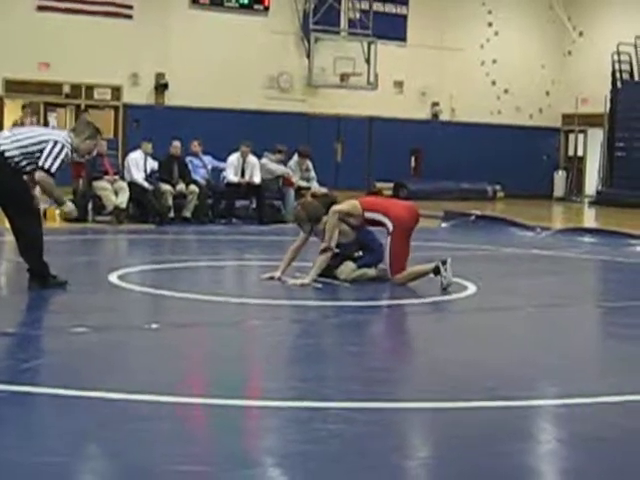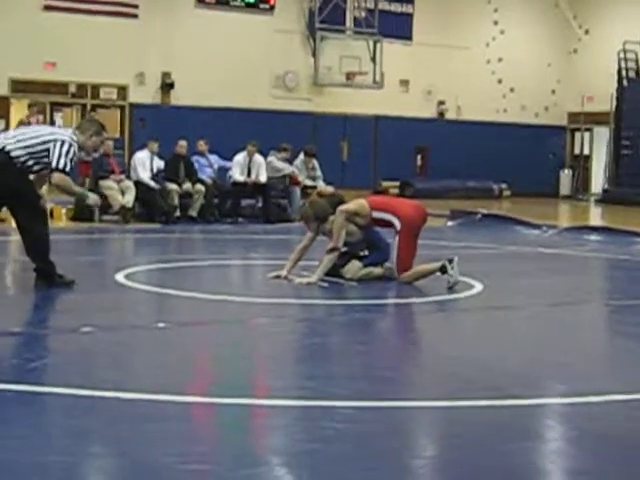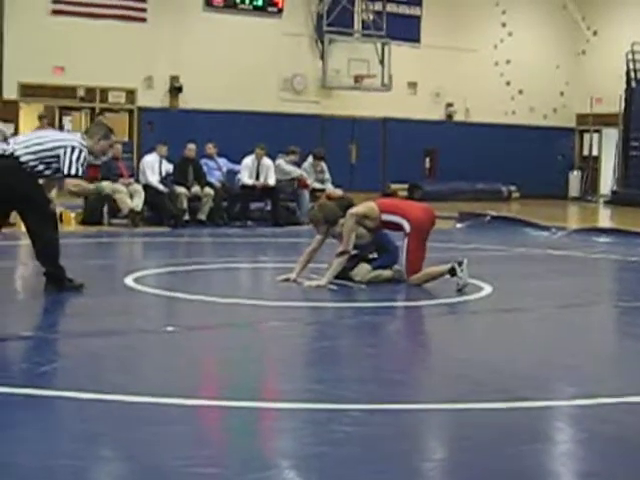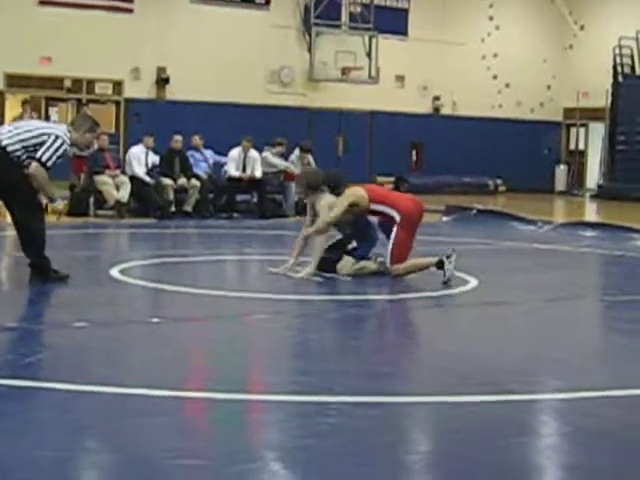
dt=0.3s
person 1, frame 1
left shoulder: (335, 213)
right shoulder: (340, 210)
left elbow: (327, 249)
left wrist: (309, 278)
left hip: (400, 219)
right hip: (409, 210)
left knee: (398, 278)
left ankle: (437, 268)
person 1, frame 2
left shoulder: (342, 214)
right shoulder: (334, 216)
left elbow: (334, 249)
left wrist: (315, 277)
left hip: (407, 218)
right hip: (415, 209)
left knee: (402, 276)
left ankle: (443, 266)
person 1, frame 3
left shoulder: (352, 216)
right shoulder: (341, 220)
left elbow: (344, 252)
left wrist: (325, 280)
left hip: (416, 221)
right hip: (424, 212)
left knee: (412, 279)
left ankle: (452, 268)
person 1, frame 4
left shoulder: (346, 197)
right shoulder: (351, 191)
left elbow: (325, 223)
left hip: (406, 214)
right hip: (412, 205)
left knee: (393, 270)
left ankle: (439, 262)
person 2, frame 1
left shoulder: (56, 139)
right shoulder: (62, 144)
left elbow: (34, 173)
right elbow: (41, 176)
left wrist: (28, 196)
right wrist: (63, 203)
right knee: (29, 218)
right ankle: (40, 276)
person 2, frame 2
left shoulder: (62, 137)
right shoulder: (68, 142)
left elbow: (44, 173)
right elbow: (57, 179)
left wrist: (33, 196)
right wrist: (85, 195)
right knee: (34, 217)
right ankle: (46, 275)
person 2, frame 3
left shoulder: (70, 141)
right shoulder: (78, 148)
left elbow: (51, 173)
right elbow: (72, 185)
left wrist: (43, 200)
right wrist: (99, 188)
right knee: (44, 221)
right ankle: (56, 279)
person 2, frame 4
left shoulder: (55, 131)
right shoulder: (61, 139)
right elbow: (35, 170)
right wrist: (54, 199)
right knee: (31, 211)
right ankle: (41, 270)
